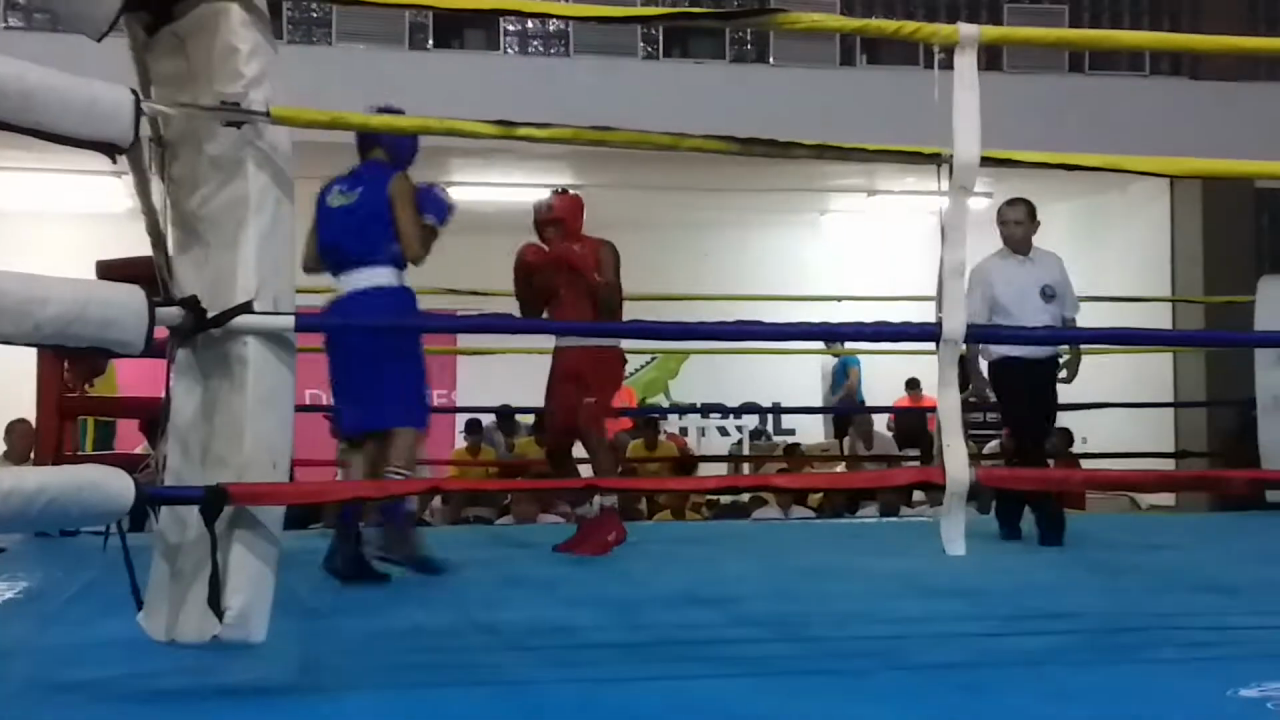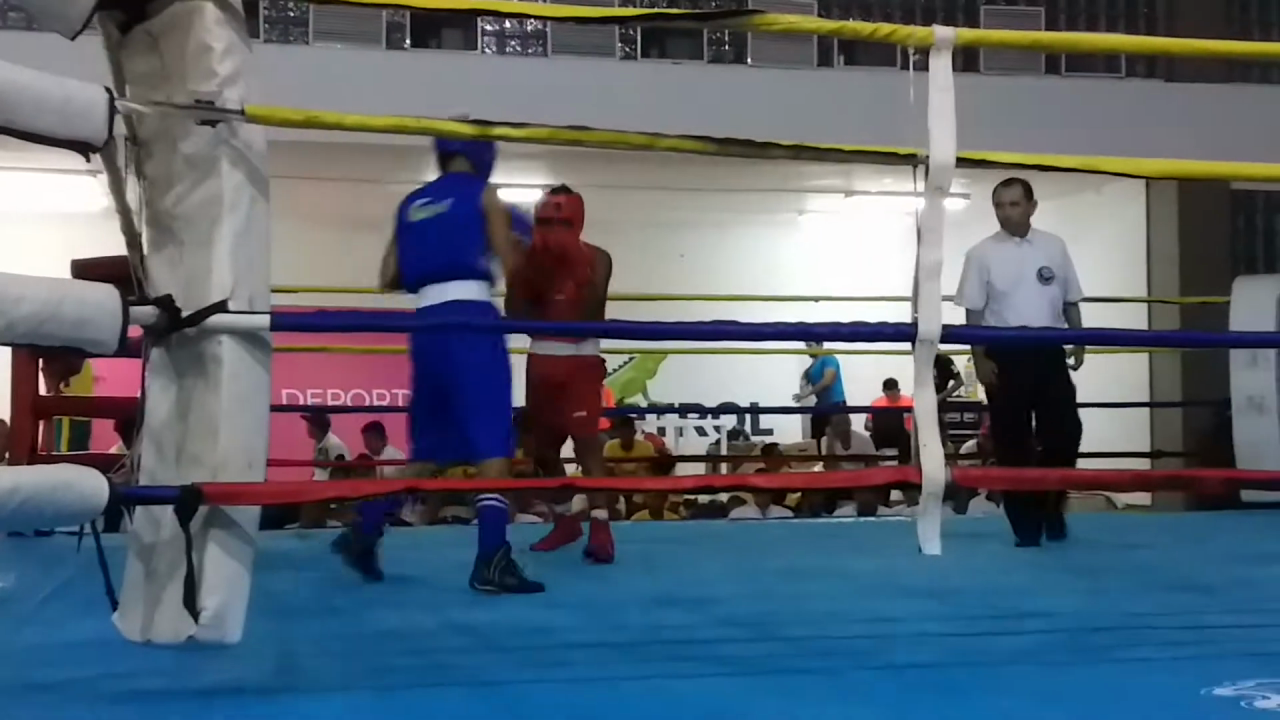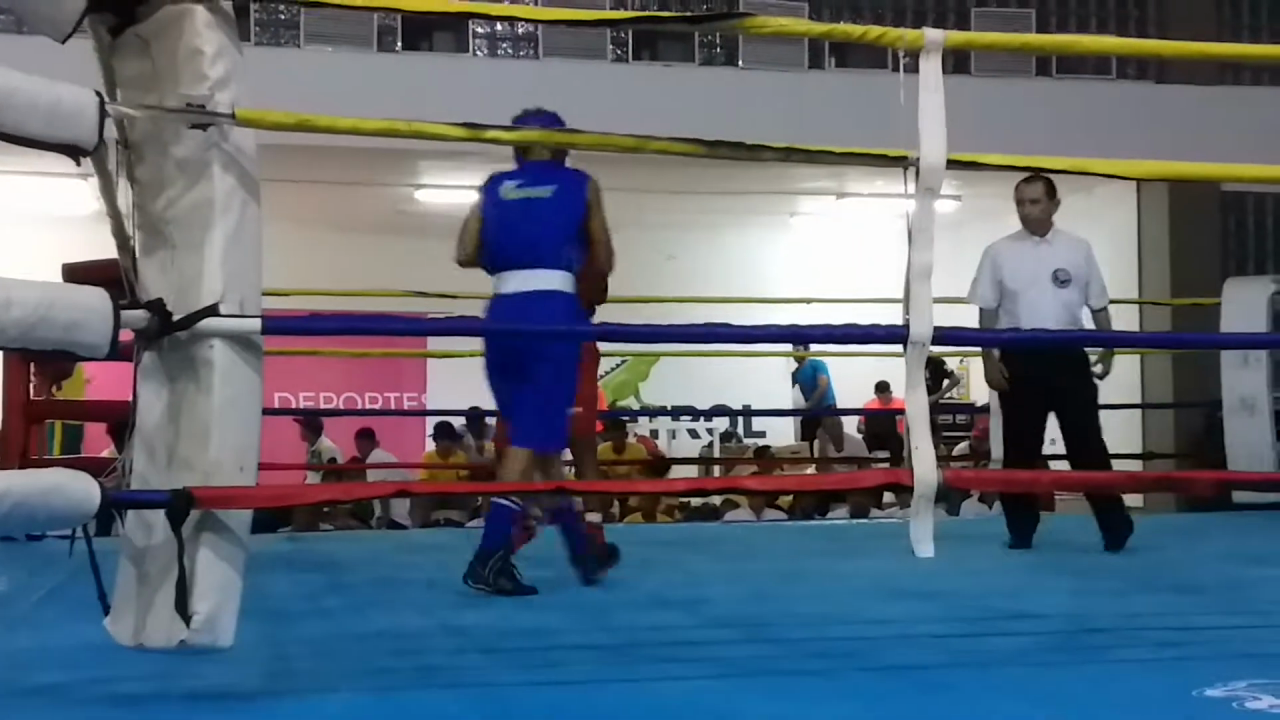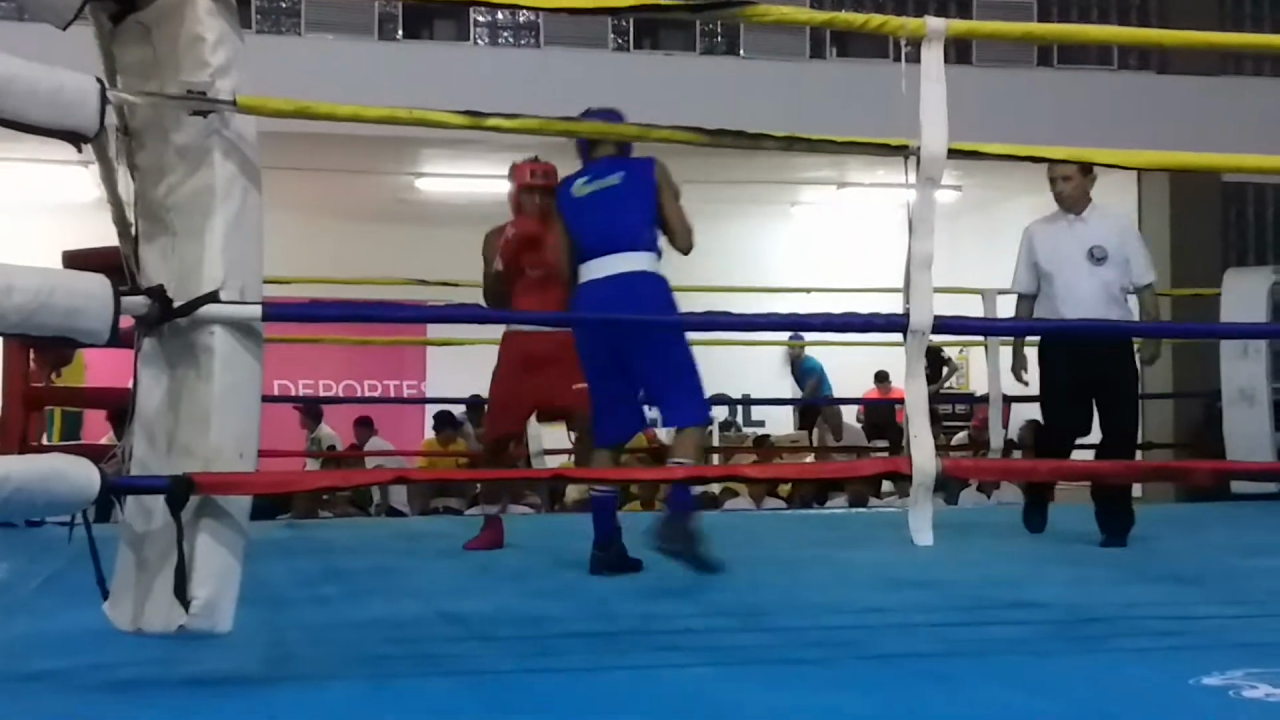
dt=0.3s
person 1, frame 1
left shoulder: (331, 191)
right shoulder: (394, 183)
left elbow: (310, 261)
right elbow: (414, 253)
right wrist: (431, 226)
left hip: (343, 311)
right hip: (385, 305)
left knee: (362, 432)
right knee: (406, 419)
left ankle: (346, 546)
right ankle: (395, 530)
person 1, frame 2
left shoulder: (411, 203)
right shoulder: (482, 195)
left elbow: (388, 278)
right elbow: (510, 264)
right wrist: (515, 244)
left hip: (427, 323)
right hip: (470, 320)
left knee: (430, 450)
right knee: (494, 443)
left ankle: (363, 534)
right ankle: (493, 560)
person 1, frame 3
left shoulder: (494, 189)
right shoulder: (580, 185)
left elbow: (466, 254)
right elbow: (602, 266)
left hip: (504, 313)
right hip: (552, 310)
left knee: (527, 436)
right knee: (536, 438)
left ankle: (583, 546)
right ankle: (489, 558)
person 1, frame 4
left shoulder: (566, 191)
right shoulder: (650, 170)
left elbow: (564, 265)
right elbow: (683, 241)
left hip: (591, 302)
right hip: (642, 294)
left knee: (612, 428)
right knee: (687, 412)
right ankle: (676, 521)
person 2, frame 1
left shoulder: (602, 251)
right shoulder: (548, 261)
left elbow: (612, 308)
right elbow: (530, 315)
left wrist: (586, 272)
right wrist: (525, 277)
left hip: (601, 353)
right hip: (565, 356)
left knee: (589, 426)
right knee: (556, 446)
left ankle: (610, 522)
right ankle: (588, 523)
person 2, frame 2
left shoulder: (595, 258)
right shoulder: (531, 258)
left elbow: (594, 315)
right elbow: (513, 314)
left wrist: (579, 270)
right wrist: (523, 272)
left hip: (581, 361)
right hip: (541, 362)
left knee: (586, 438)
right knee: (543, 451)
left ankle: (600, 528)
right ankle: (565, 523)
person 2, frame 3
left shoulder: (584, 239)
right shoulder: (518, 241)
left elbow: (596, 296)
right elbow: (512, 298)
left wrist: (581, 259)
right wrist: (526, 260)
left hip: (574, 347)
right hip: (532, 346)
left knee: (578, 435)
right knee: (513, 439)
left ankle: (592, 532)
right ankle: (517, 520)
person 2, frame 4
right shoulder: (499, 238)
right elbow: (493, 300)
left wrist: (567, 265)
right wrist: (505, 258)
left hip: (565, 340)
right hip: (519, 343)
left knee: (588, 421)
right knee: (498, 436)
left ankle: (606, 522)
right ankle: (492, 526)
person 3, frame 1
left shoulder: (1053, 264)
right shoulder: (986, 270)
left elbow: (1067, 316)
right elbow: (974, 326)
left wrist: (1074, 354)
right wrist: (975, 373)
left hip: (1045, 365)
right hip: (1009, 367)
left knee: (1032, 443)
right knee: (1029, 443)
left ankle: (1007, 512)
right ankle: (1049, 521)
person 3, frame 2
left shoulder: (1054, 246)
right shoulder: (983, 253)
left elbow: (1070, 301)
right elbow: (974, 311)
left wrist: (1079, 341)
right wrist: (979, 357)
left hip: (1049, 353)
right hip: (1005, 355)
left knee: (1065, 433)
right knee: (1013, 442)
left ankle: (1050, 511)
right ankle: (1026, 525)
person 3, frame 3
left shoulder: (1078, 248)
right shoulder: (999, 252)
left elbow: (1097, 304)
right elbow: (987, 311)
left wrist: (1109, 349)
right wrist: (990, 358)
left hip: (1069, 356)
right hip: (1020, 359)
left knee: (1086, 441)
right knee: (1021, 447)
left ankle: (1115, 526)
right ankle: (1021, 528)
person 3, frame 4
left shoulder: (1119, 226)
right shoulder: (1037, 232)
left elbow: (1143, 285)
right elbow: (1026, 295)
left wrist: (1153, 333)
right wrist: (1018, 349)
left hip: (1112, 339)
right hip: (1061, 341)
left knee: (1119, 431)
right knee: (1059, 426)
left ankle: (1113, 521)
right ankle: (1037, 499)
